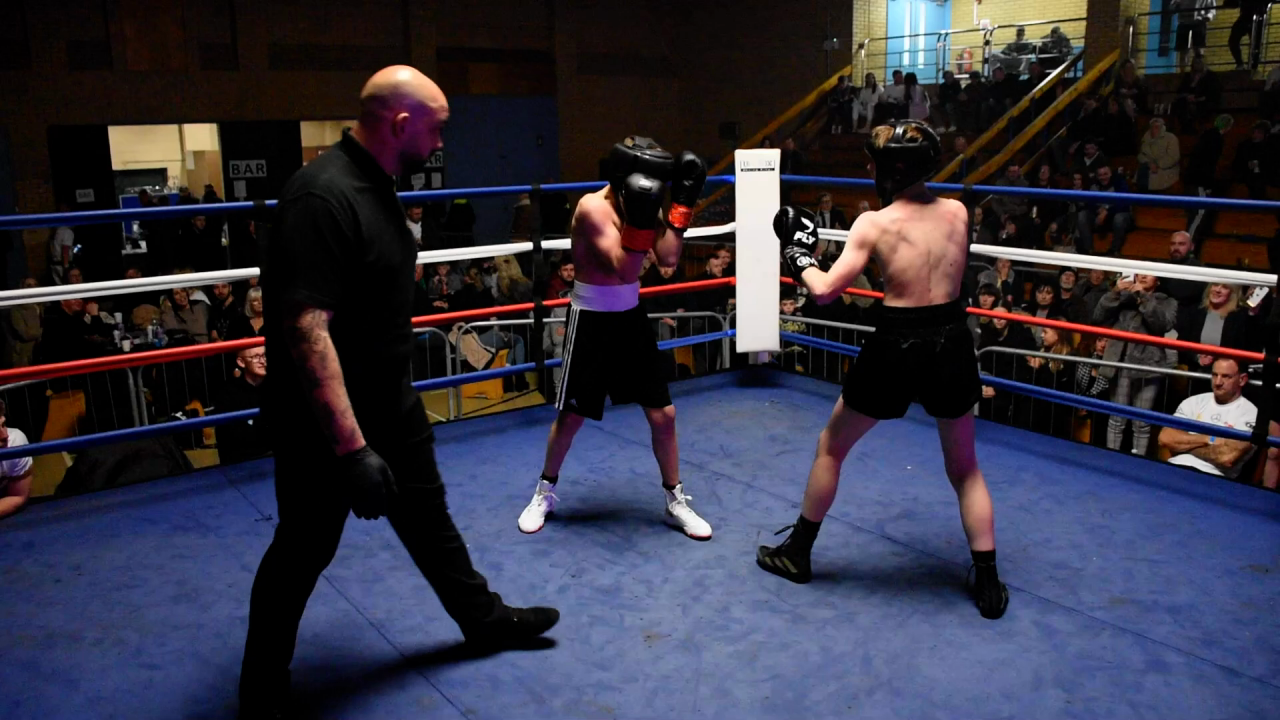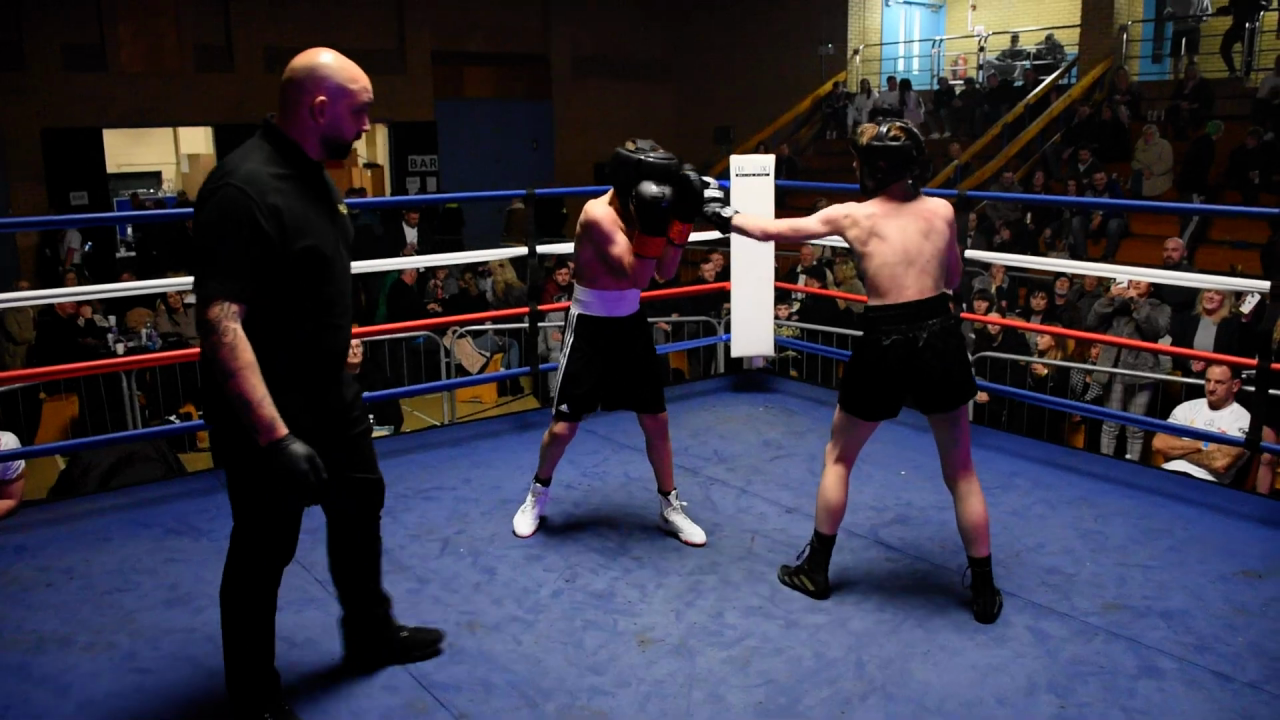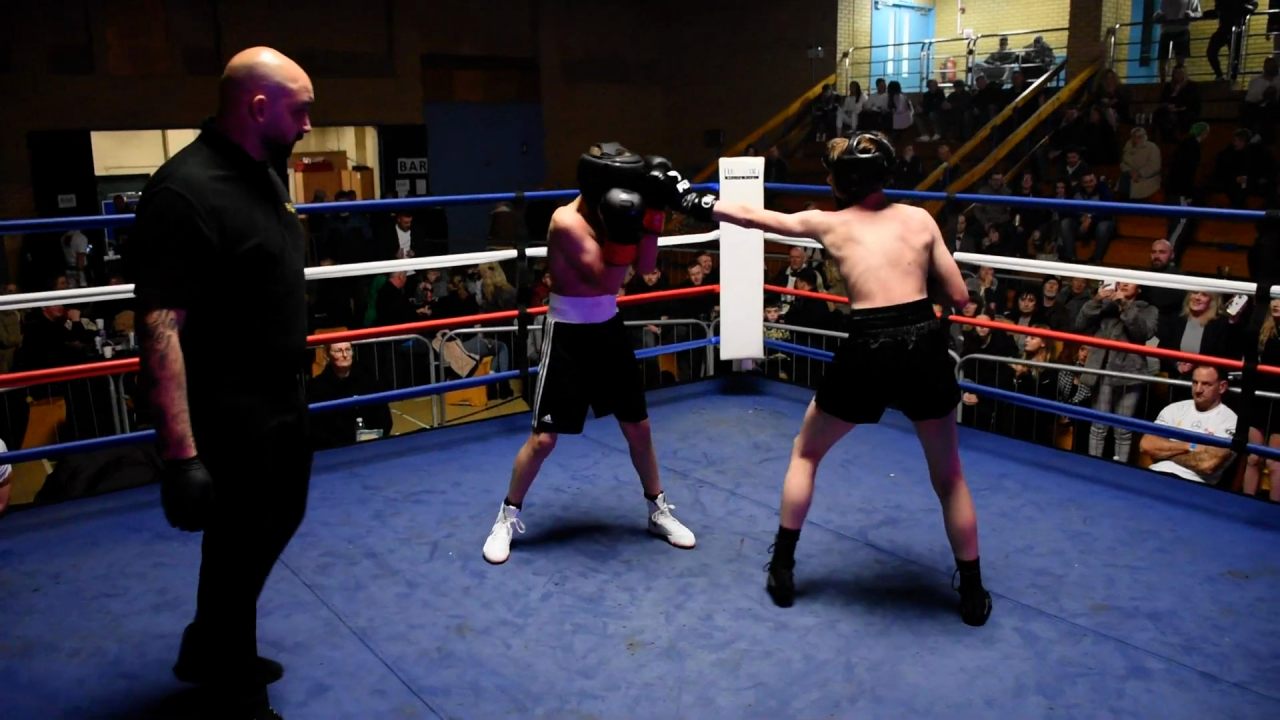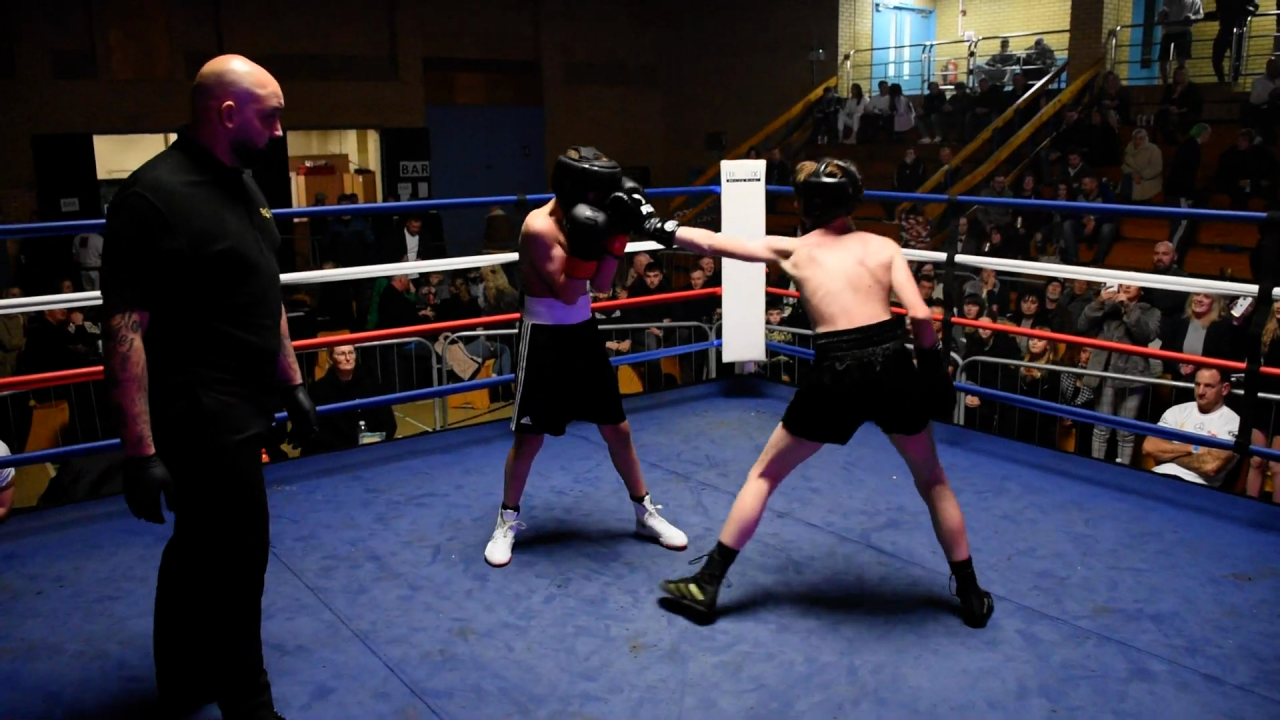
dt=0.2s
person 1, frame 1
left shoulder: (378, 186)
right shoulder: (322, 197)
right elbow: (307, 331)
right wrist: (352, 447)
left hip: (386, 400)
right hip: (325, 416)
left knee: (425, 511)
right knee: (304, 546)
left ankle: (485, 619)
person 1, frame 2
left shoulder: (309, 176)
right shoulder: (243, 188)
right elbow: (223, 322)
right wrist: (273, 437)
left hip: (326, 392)
right hip: (263, 410)
left knee: (361, 502)
right knee: (264, 545)
left ankle: (372, 633)
person 1, frame 3
left shoulder: (266, 175)
right shoulder: (185, 191)
right elbow: (160, 329)
left wrist: (292, 382)
right wrist: (181, 452)
left hip: (274, 399)
right hip: (227, 410)
left knee: (277, 523)
right knee: (237, 546)
left ankle: (209, 652)
person 1, frame 4
left shoulder: (239, 184)
right shoulder: (156, 196)
right elbow: (125, 331)
left wrist: (292, 384)
right wrist: (141, 451)
left hip: (243, 404)
right hip: (202, 414)
left knee: (202, 545)
right knee: (239, 552)
person 2, frame 1
left shoulder: (875, 224)
right shoulder: (957, 212)
left elbow: (823, 290)
left wrist: (800, 247)
left hip: (896, 348)
right hip: (952, 345)
left knee: (830, 447)
right knee: (965, 469)
left ankle: (797, 552)
right ankle: (987, 584)
person 2, frame 2
left shoulder: (851, 216)
right shoulder: (942, 211)
left elbow: (771, 230)
left wrist: (721, 212)
left hip: (886, 346)
right hip: (941, 340)
left knee: (839, 456)
right knee: (960, 471)
left ankle: (815, 568)
right ankle: (983, 589)
person 2, frame 3
left shoulder: (829, 223)
right shoulder: (919, 220)
left elbow: (752, 217)
right elbow: (959, 296)
left wrist: (692, 199)
left hip: (868, 350)
right hip: (925, 345)
left knee: (805, 455)
right knee: (948, 476)
left ankle: (781, 571)
right ankle: (973, 592)
person 2, frame 4
left shoulder: (789, 249)
right shoulder: (884, 247)
left elbow: (710, 243)
right elbow: (920, 316)
left wrist: (655, 223)
right wrist: (934, 366)
left hip: (836, 374)
right hip: (891, 365)
left knee: (764, 474)
right knee: (932, 483)
left ankle: (707, 584)
right ankle: (971, 594)
person 3, frame 1
left shoulder: (639, 205)
right shoulder: (593, 208)
left elbow: (668, 259)
right elbow: (624, 269)
left wrist: (683, 201)
right wrist: (643, 218)
left hip: (631, 318)
right hip: (591, 322)
left knee: (663, 414)
right knee: (571, 417)
left ankle: (676, 500)
right ankle: (544, 492)
person 3, frame 2
left shoulder: (640, 210)
right shoulder: (598, 215)
left elbow: (666, 270)
right elbow: (637, 277)
left wrist: (682, 216)
right wrist: (652, 226)
left hip: (631, 325)
right hip: (590, 327)
left knee: (656, 421)
right knee: (563, 427)
left ankle: (670, 506)
right ankle: (537, 493)
person 3, frame 3
left shoulder: (610, 215)
right shoulder: (568, 222)
left elbow: (645, 266)
right elbow: (614, 279)
left wrist: (653, 209)
right wrist: (621, 234)
left hip: (608, 329)
right hip: (569, 336)
left knee: (638, 427)
right knee: (544, 437)
left ankle: (659, 510)
right ankle: (508, 517)
person 3, frame 4
left shoulder: (586, 219)
right shoulder: (538, 227)
left elbow: (603, 283)
right elbow: (567, 295)
left wrist: (617, 231)
right wrist: (582, 249)
left hip: (583, 333)
right hip: (544, 338)
left knee: (616, 428)
right knee: (528, 438)
left ankle: (645, 512)
right ankle: (507, 521)
